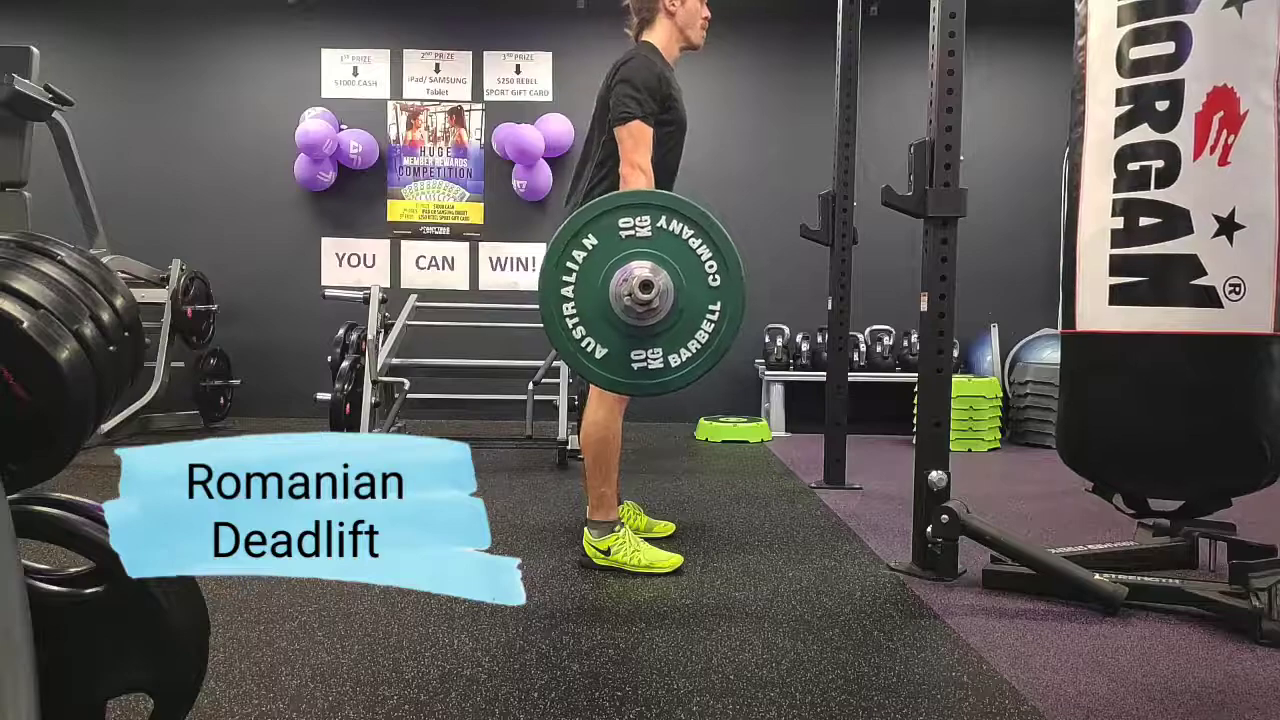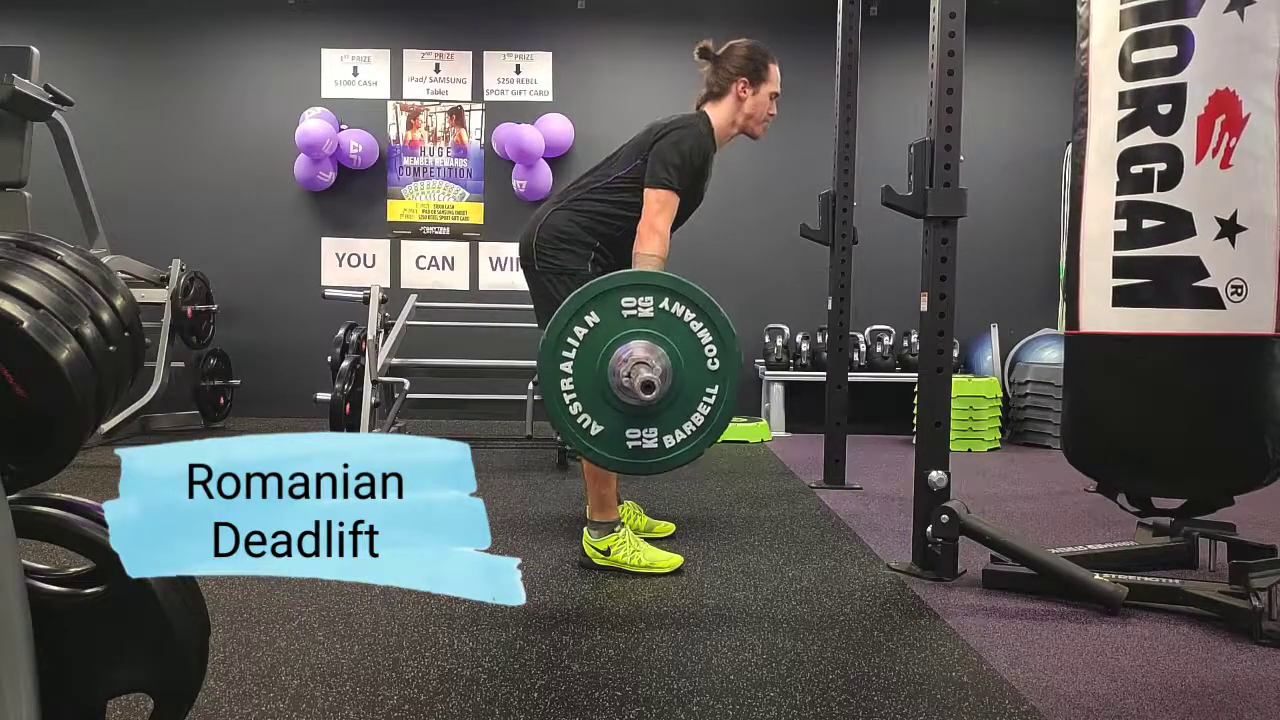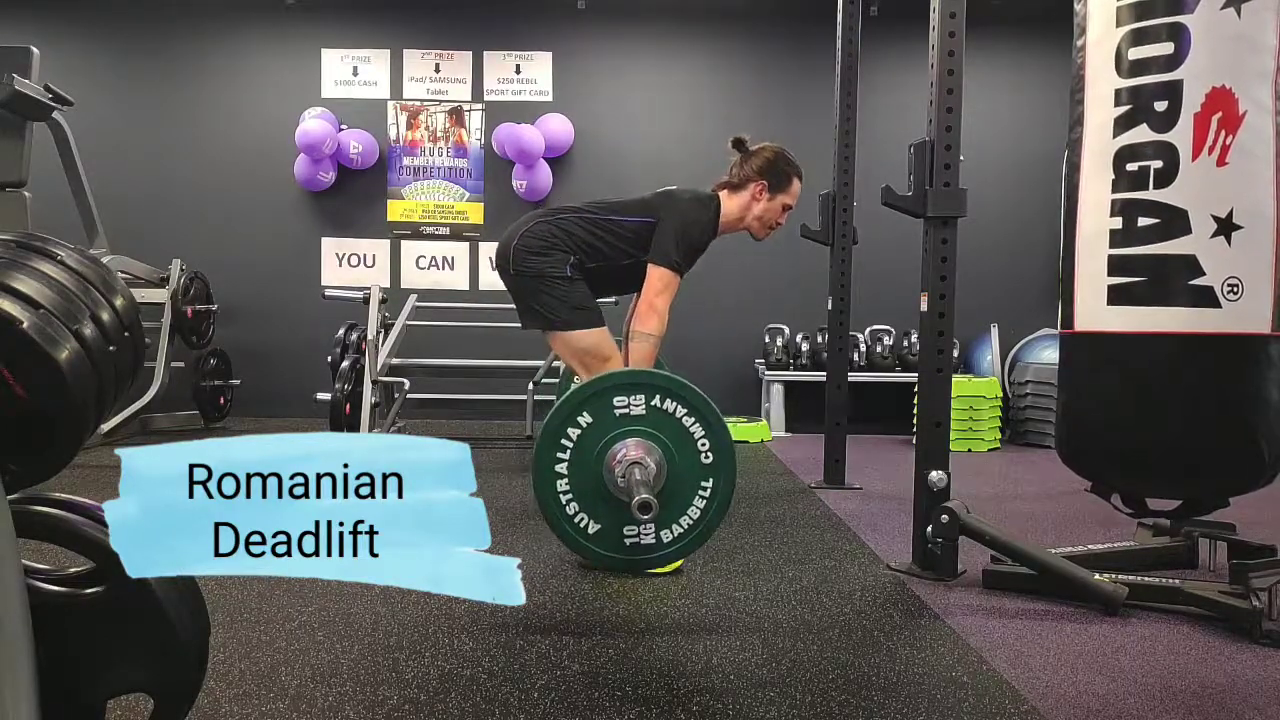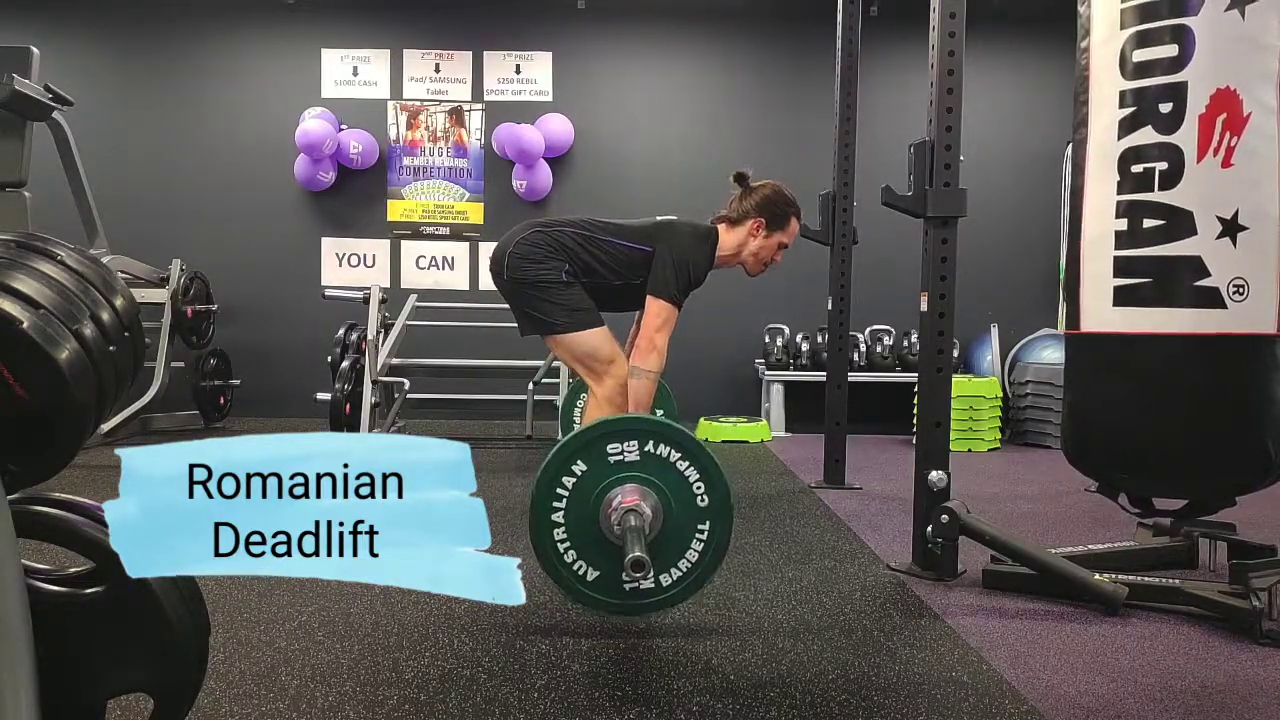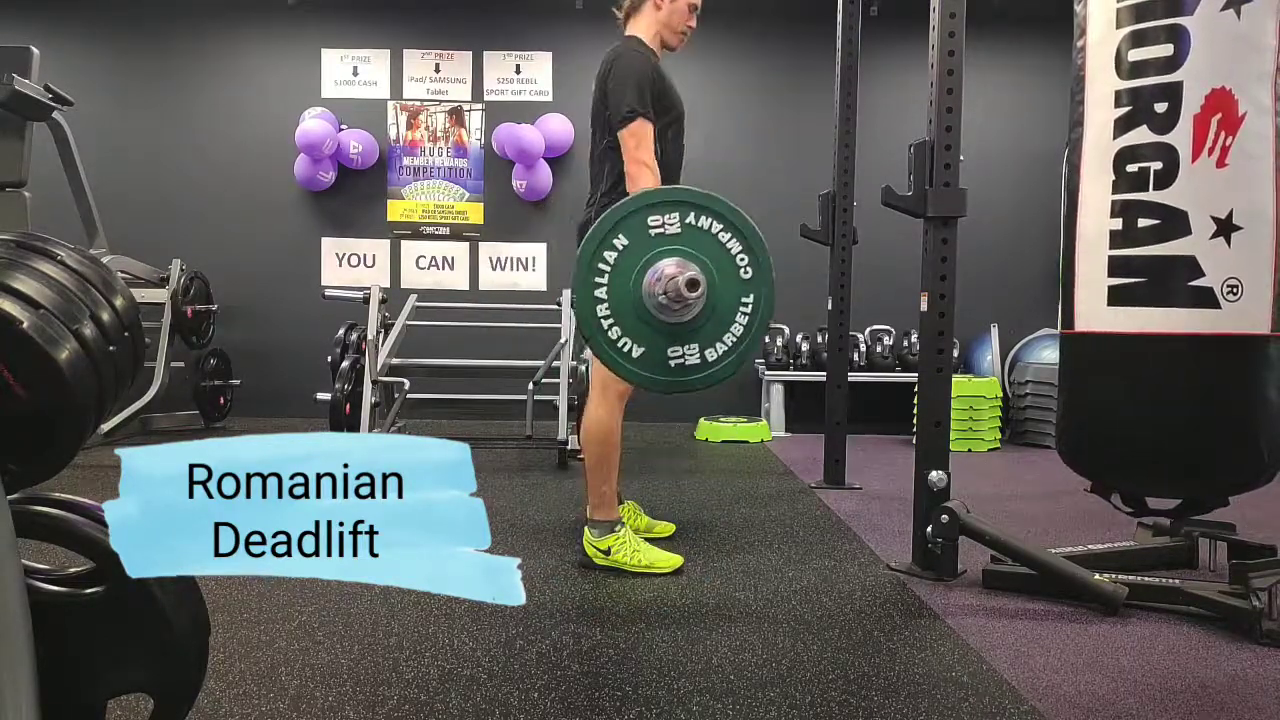
dt=1s
person 1, frame 1
left shoulder: (653, 71)
right shoulder: (642, 69)
right elbow: (634, 168)
right knee: (611, 383)
left ankle: (611, 508)
right ankle: (603, 535)
person 1, frame 2
left shoulder: (694, 139)
right shoulder: (688, 139)
left elbow: (650, 230)
right elbow: (652, 231)
left hip: (563, 248)
right hip: (564, 249)
left ankle: (610, 508)
right ankle: (604, 536)
person 1, frame 3
left shoulder: (693, 213)
right shoulder: (693, 217)
left elbow: (645, 303)
right elbow: (653, 308)
left hip: (534, 251)
right hip: (538, 253)
person 1, frame 4
left shoulder: (690, 246)
right shoulder: (687, 251)
left elbow: (644, 336)
right elbow: (651, 345)
left hip: (530, 258)
right hip: (532, 260)
left knee: (610, 379)
right knee: (612, 381)
person 1, frame 5
left shoulder: (636, 64)
right shoulder: (633, 62)
right elbow: (639, 165)
left knee: (616, 385)
right knee: (612, 385)
left ankle: (611, 507)
right ankle: (603, 533)
